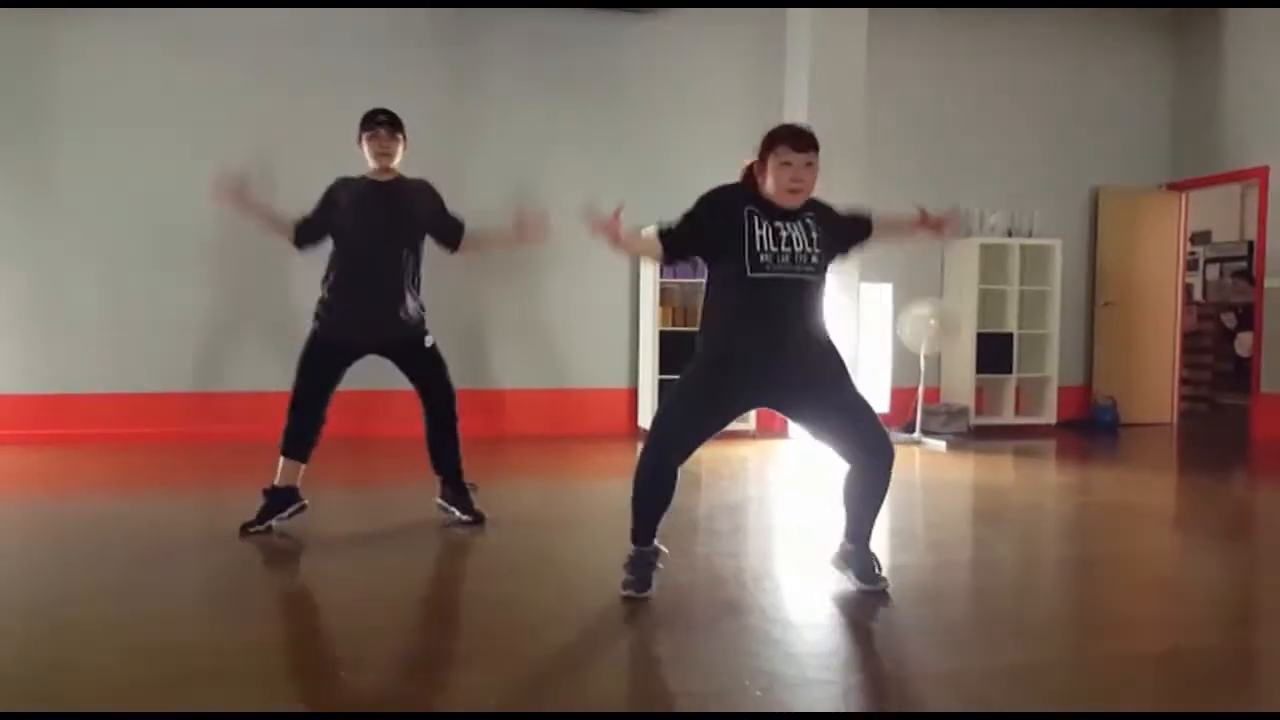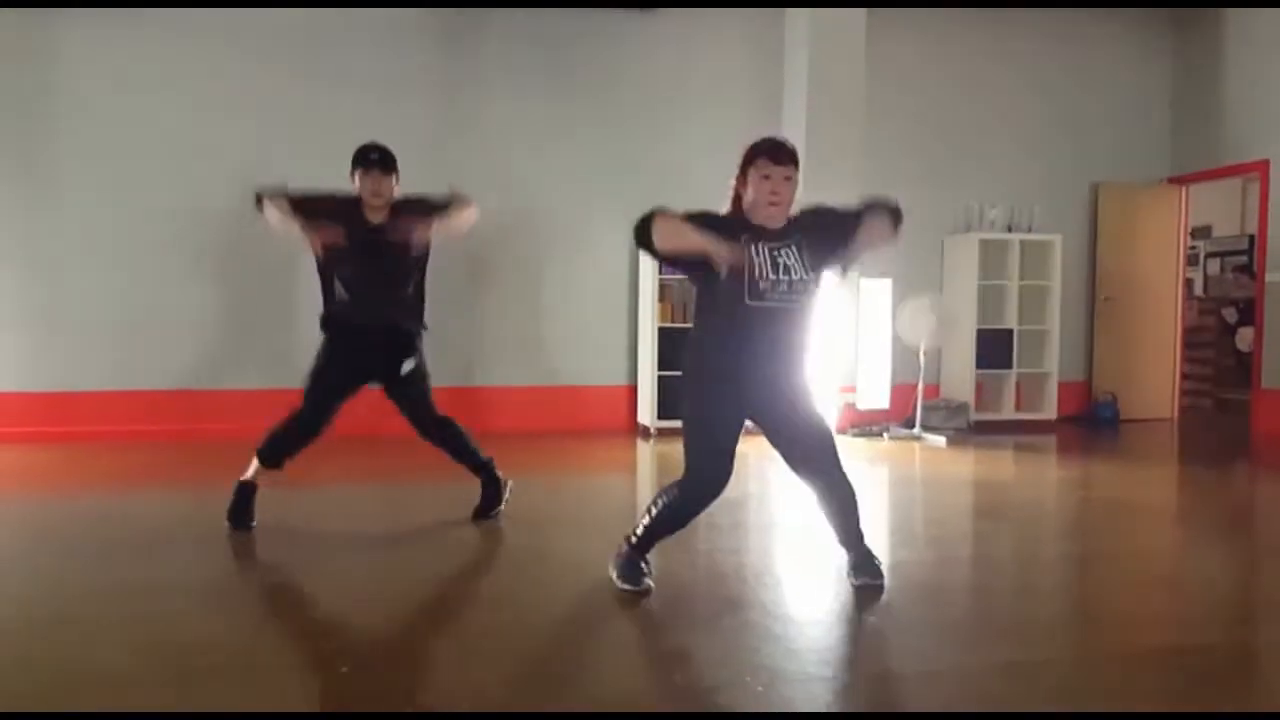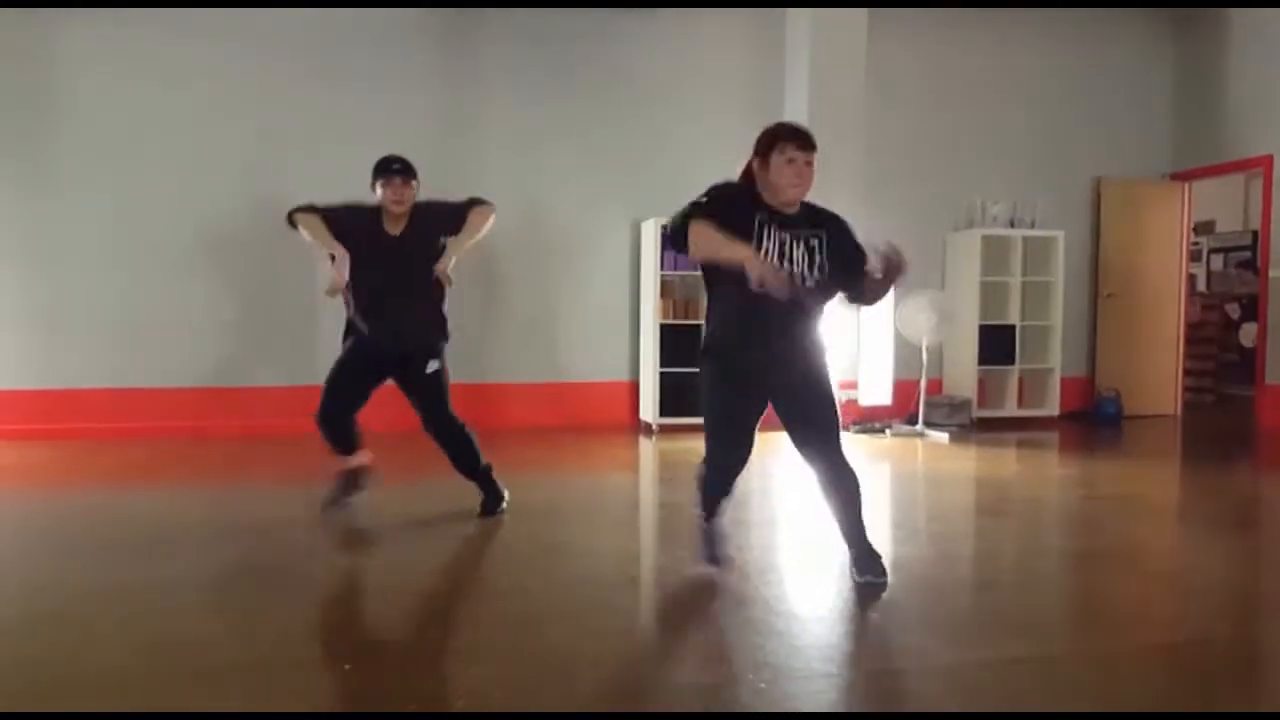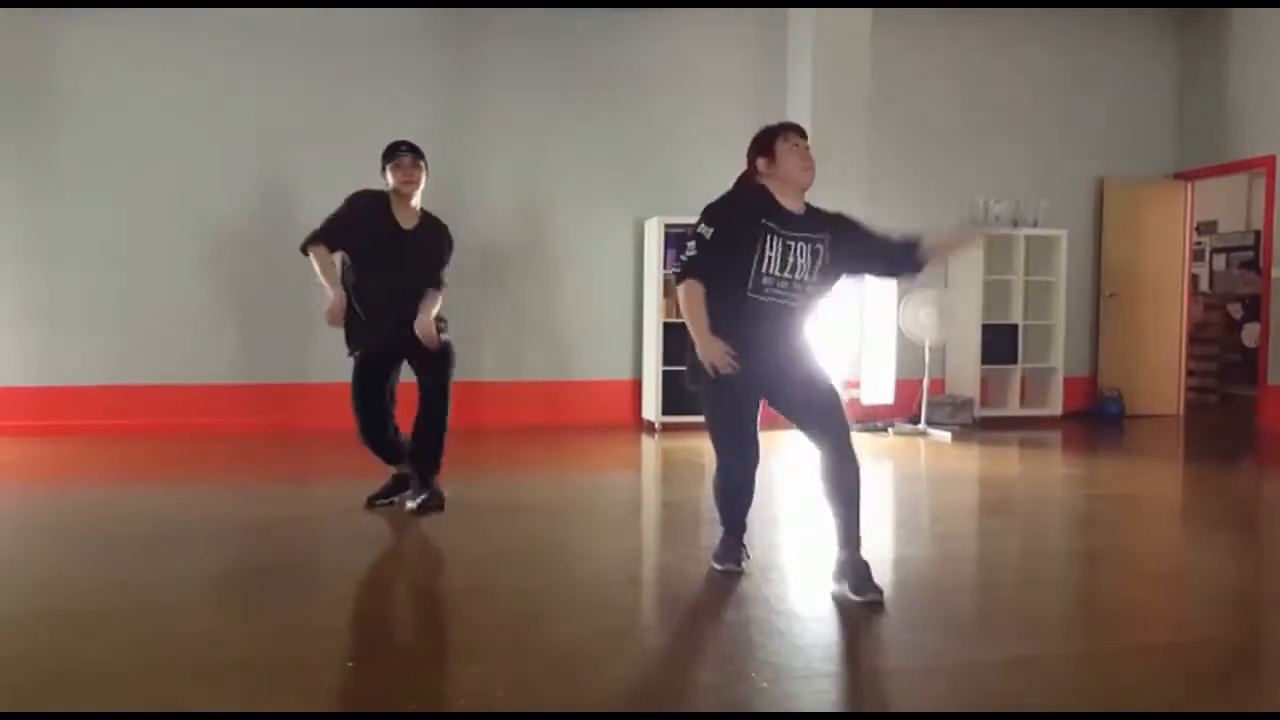
dt=0.3s
person 1, frame 1
left shoulder: (819, 217)
right shoulder: (727, 206)
left elbow: (856, 228)
right elbow: (672, 245)
left wrist: (915, 225)
right wrist: (623, 240)
left hip: (807, 368)
right hip: (728, 363)
left knee: (873, 450)
right knee: (662, 448)
left ankle: (855, 551)
right ankle: (643, 551)
person 1, frame 2
left shoulder: (814, 227)
right shoulder: (719, 232)
left elbow: (882, 217)
right elbow: (652, 230)
left wrist: (870, 234)
right wrist: (710, 247)
left hip: (782, 384)
right hip: (716, 380)
left knee: (826, 473)
right knee: (704, 481)
left ankle: (860, 553)
right ankle: (633, 549)
person 1, frame 3
left shoulder: (827, 228)
right shoulder: (730, 202)
left elbow: (862, 290)
right elbow: (685, 230)
left wrist: (888, 276)
right wrist: (748, 256)
left hip: (797, 360)
right hip: (732, 356)
left knee: (828, 457)
right knee: (726, 455)
left ankle: (859, 545)
right ankle: (707, 529)
person 1, frame 4
left shoulder: (833, 229)
right shoulder: (734, 212)
left elbow: (896, 256)
right elbow: (691, 273)
left wrist: (961, 236)
right wrist: (702, 338)
left hip: (787, 355)
right hip: (726, 359)
left knee: (838, 448)
right knee: (737, 459)
left ankle: (850, 560)
right ankle: (732, 538)
person 2, frame 1
left shoulder: (421, 193)
right shoulder: (342, 191)
left elbow: (457, 238)
right elbow: (304, 235)
left wrist: (510, 236)
right wrist: (251, 207)
left hip: (401, 321)
right hip: (339, 319)
left knee: (440, 397)
right knee: (307, 396)
left ankle: (453, 490)
right ankle: (285, 493)
person 2, frame 2
left shoulder: (415, 212)
right shoulder: (333, 211)
left elbow: (467, 209)
right elbow: (269, 202)
left wrist: (435, 230)
right wrist: (301, 229)
left hip: (399, 338)
right hip: (347, 335)
left knee: (425, 419)
right knee: (314, 416)
left ankle: (491, 478)
right ankle: (250, 482)
person 2, frame 3
left shoulder: (431, 217)
right shoulder: (356, 219)
left elbow: (484, 209)
right elbow: (300, 216)
left wrist: (454, 251)
right wrist: (339, 253)
left hip: (419, 342)
right hip: (367, 339)
left knee: (438, 419)
right knee: (332, 411)
left ankle: (486, 482)
right ankle: (354, 467)
person 2, frame 4
left shoulder: (436, 232)
right shoulder: (361, 207)
left elbow: (433, 286)
right elbow: (315, 244)
left wrist: (427, 315)
right wrist: (335, 290)
left hip: (419, 328)
right hip: (372, 333)
left knee: (437, 383)
right knee: (371, 418)
left ankle: (425, 480)
right ankle: (404, 472)
